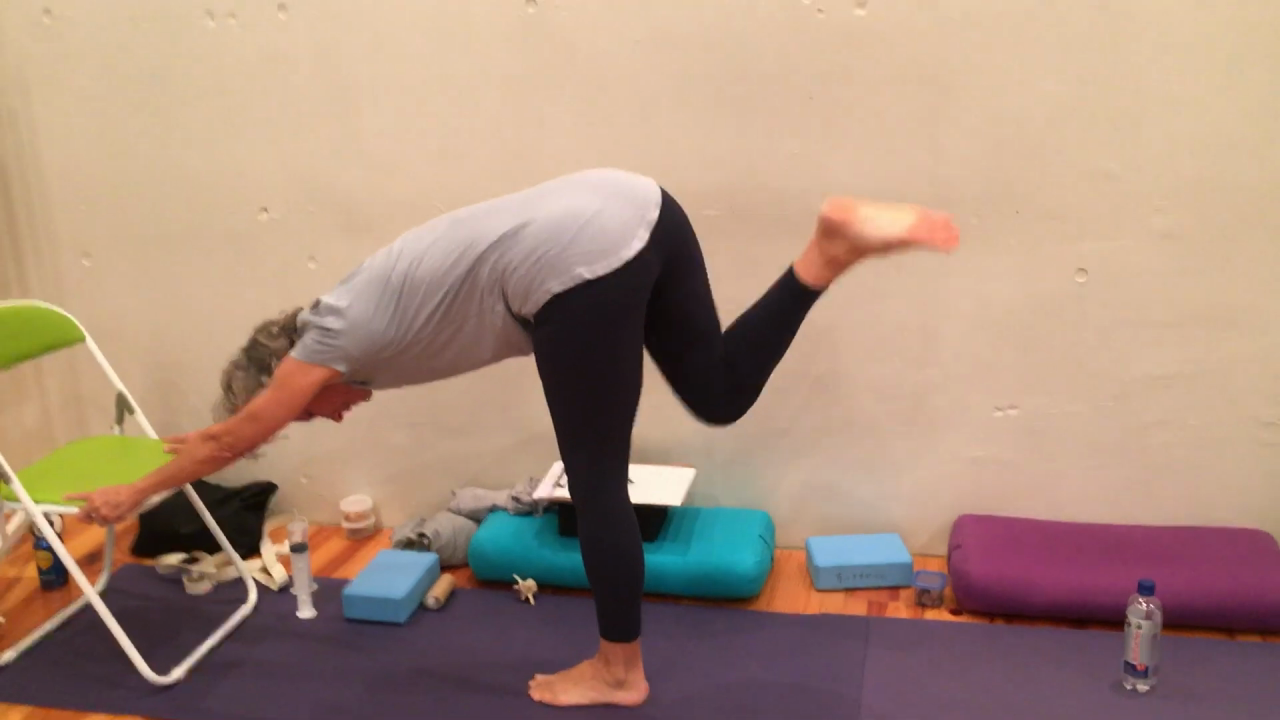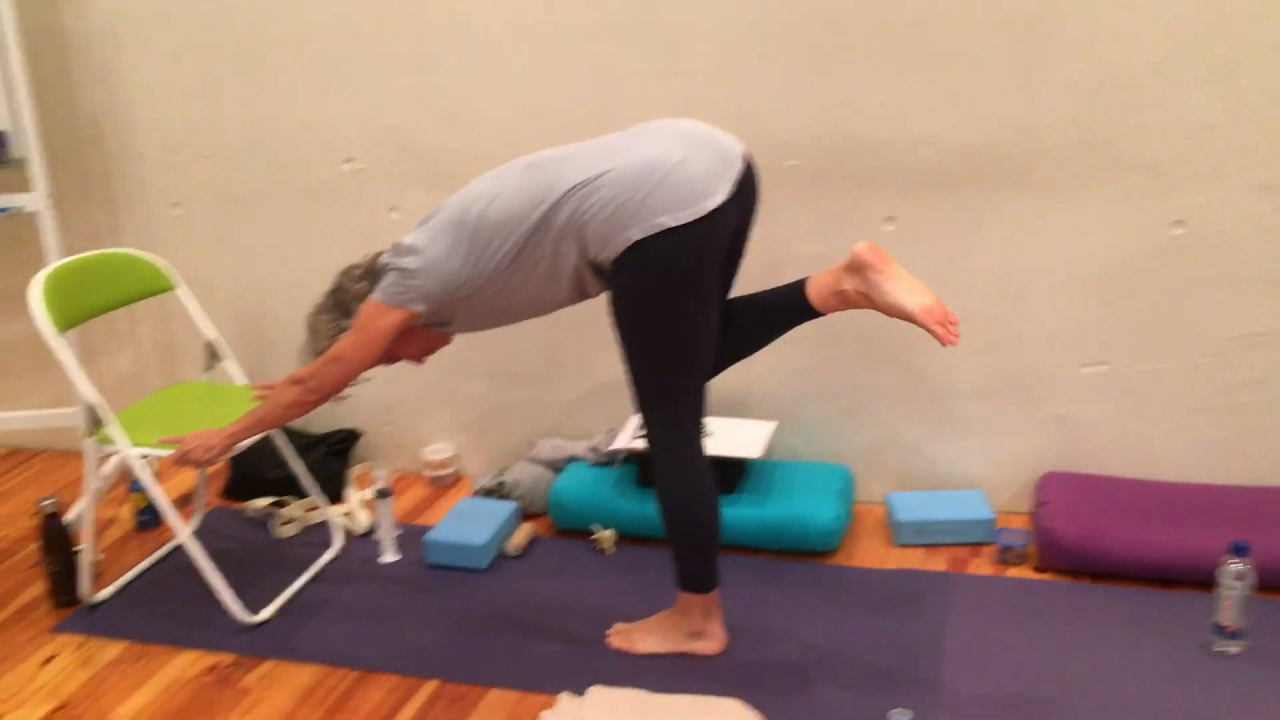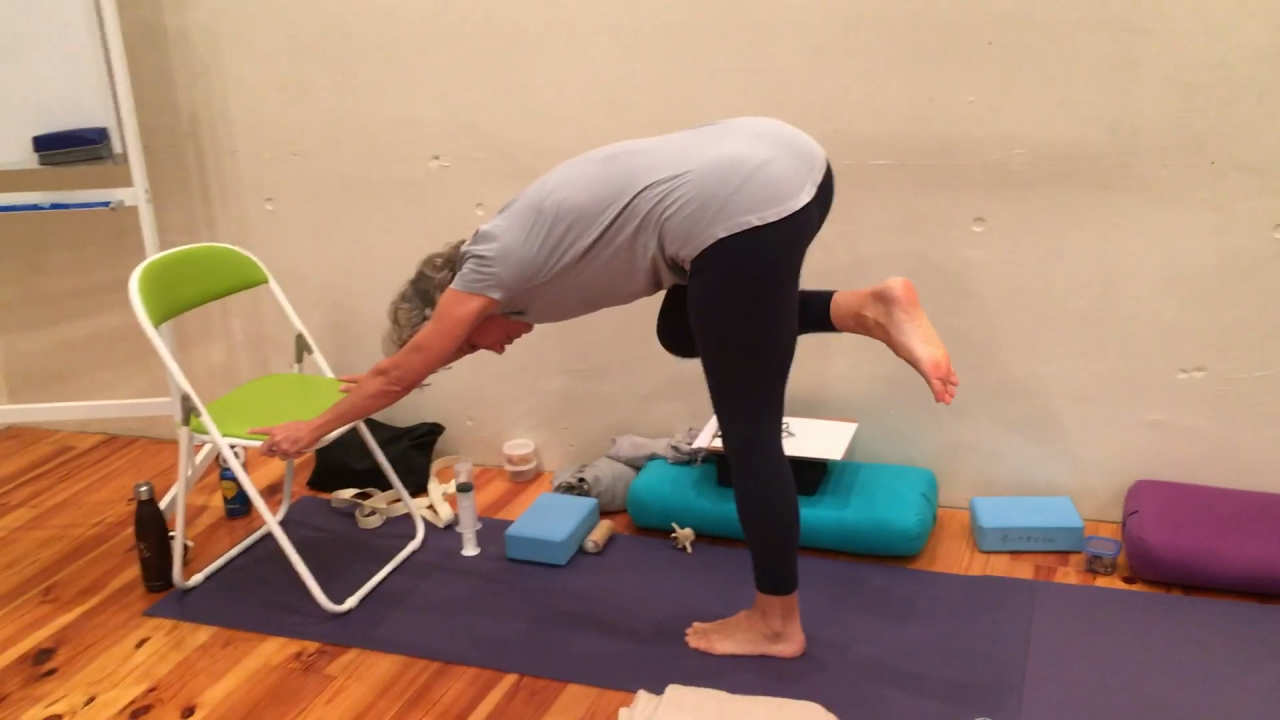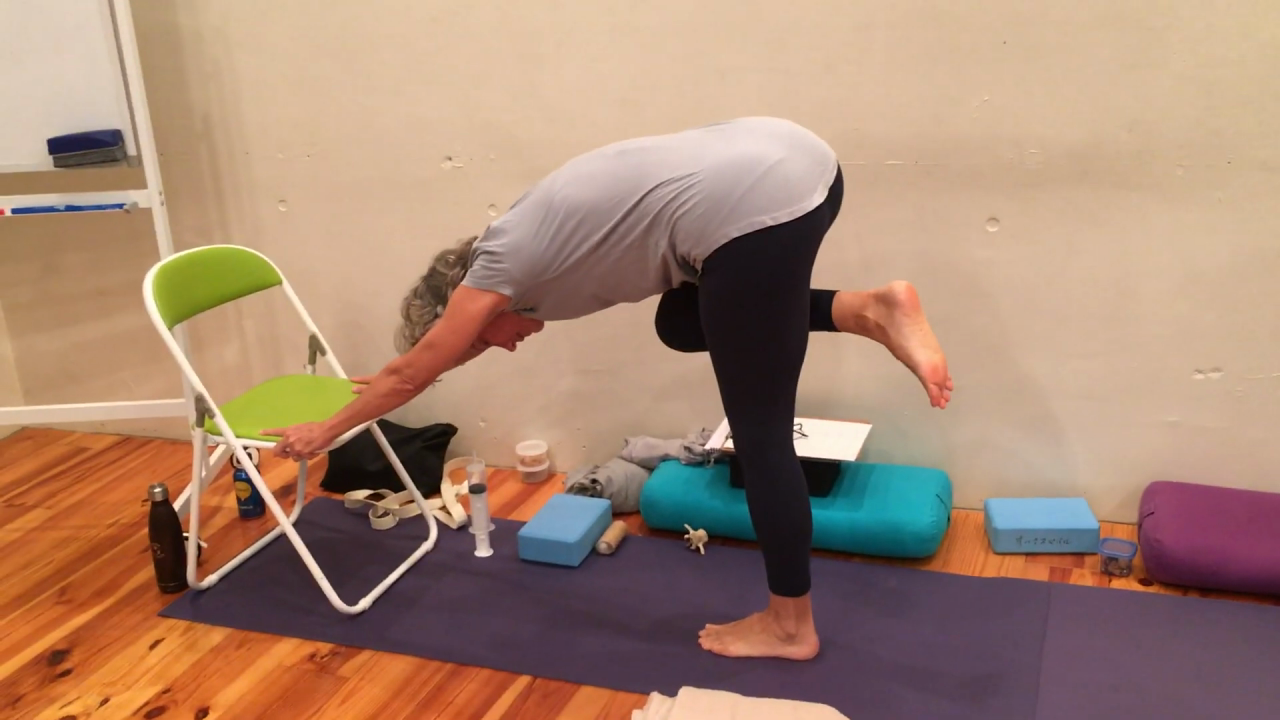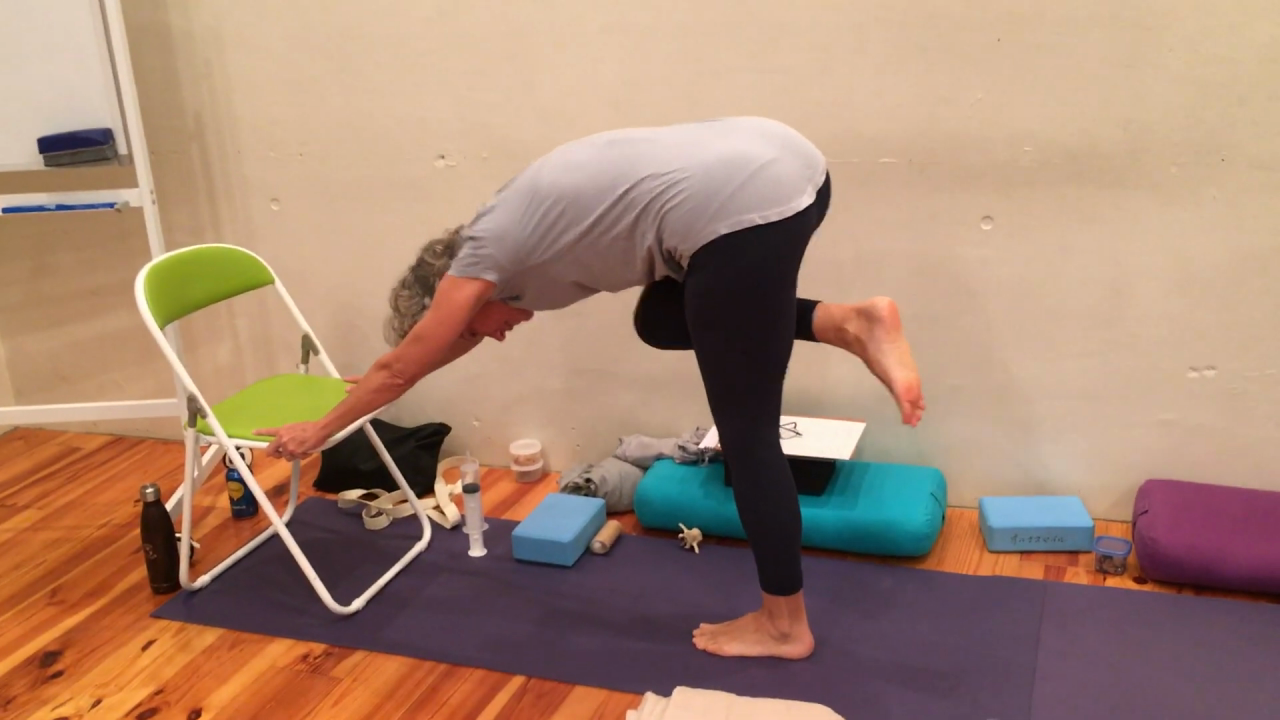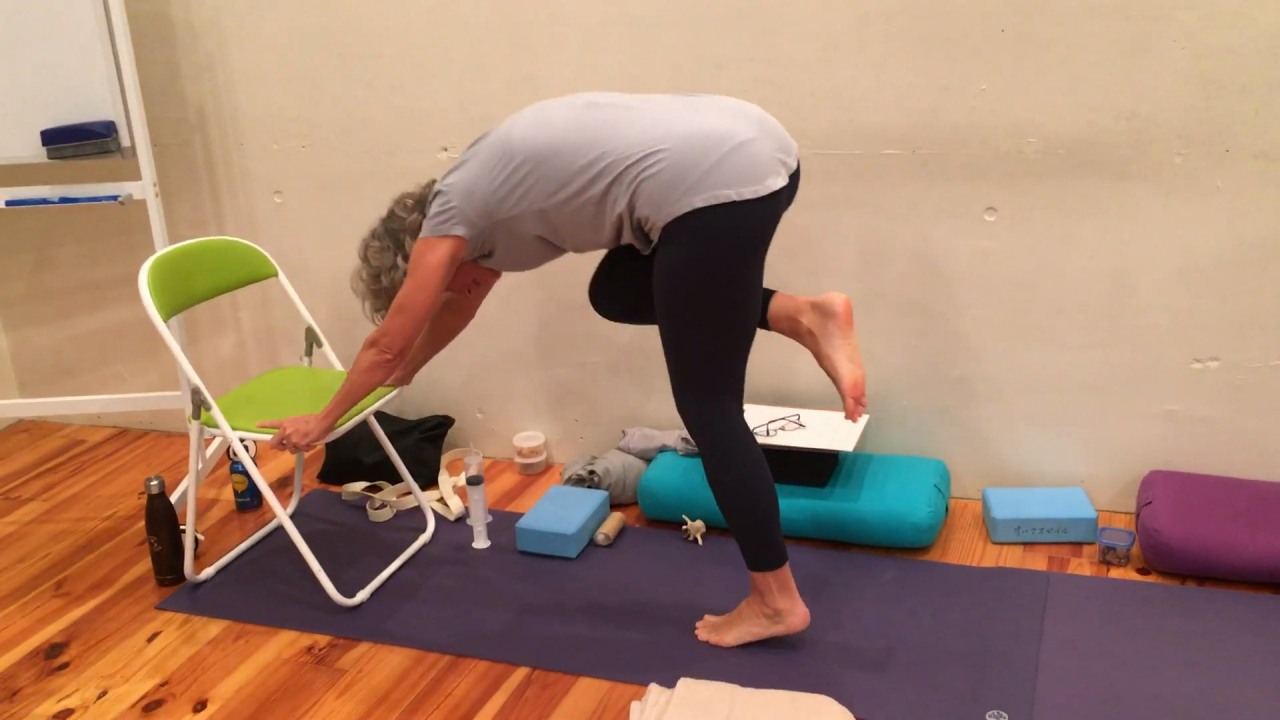
dt=0.4s
person 1, frame 1
left shoulder: (329, 343)
right shoulder: (349, 313)
left elbow: (230, 442)
left wrist: (131, 496)
right wrist: (210, 436)
left hip: (577, 265)
right hip: (625, 205)
left knee: (597, 484)
right knee: (720, 392)
left ankle: (617, 670)
right ankle: (831, 246)
person 1, frame 2
left shoulder: (410, 284)
right shoulder: (431, 255)
left elbow: (319, 383)
left wrist: (221, 438)
right wrist: (293, 385)
left hip: (656, 209)
right hip: (706, 159)
left knee: (673, 433)
right knee: (692, 356)
left ankle: (696, 622)
right ankle: (844, 283)
person 1, frame 3
left shoulder: (487, 272)
right shoulder: (510, 247)
left elbow: (398, 376)
left wrist: (310, 432)
right wrist: (384, 379)
left hip: (741, 207)
right hip: (786, 159)
left knee: (748, 435)
right knee: (684, 333)
left ankle: (775, 624)
right ankle: (867, 309)
person 1, frame 4
left shoulder: (498, 270)
right shoulder: (523, 243)
left elbow: (411, 373)
left wrist: (323, 432)
right wrist: (398, 379)
left hip: (753, 207)
right hip: (795, 160)
left knee: (759, 434)
right knee: (682, 326)
left ankle: (789, 625)
right ankle: (869, 311)
person 1, frame 5
left shoulder: (483, 257)
right shoulder: (508, 234)
left elbow: (399, 366)
left wrist: (318, 430)
right wrist: (380, 382)
left hip: (741, 208)
right hip: (781, 161)
left knee: (744, 434)
right knee: (662, 324)
left ankle: (783, 625)
right ankle: (847, 323)
person 1, frame 6
left shoulder: (449, 217)
right shoulder: (483, 194)
left elbow: (387, 344)
right elbow: (460, 304)
left wrist: (322, 423)
right wrist: (403, 373)
left hip: (713, 183)
right hip: (752, 145)
left knee: (707, 409)
right knee: (616, 296)
left ankle: (775, 602)
right ankle: (800, 315)
